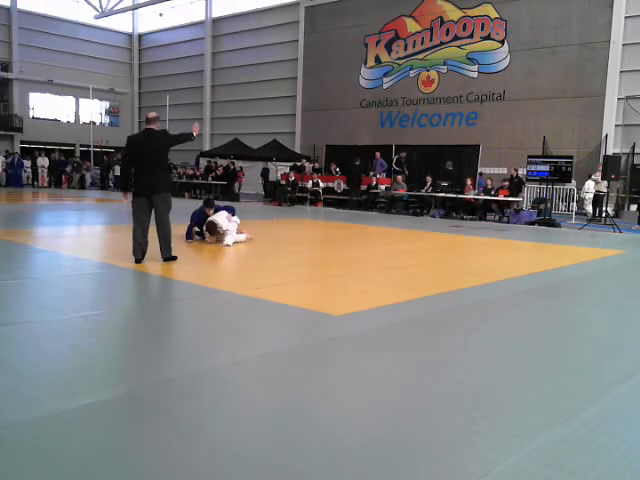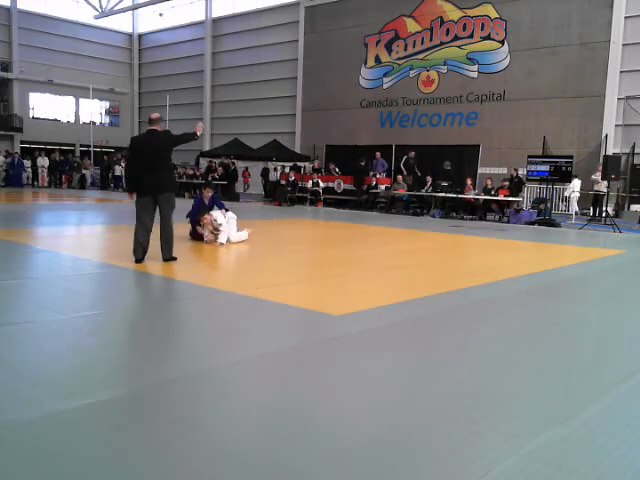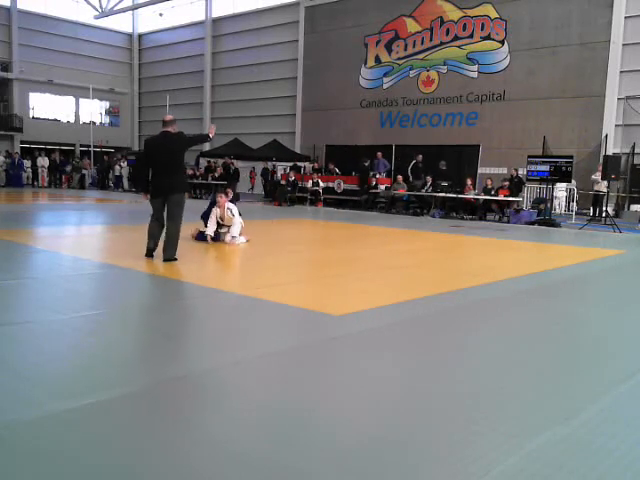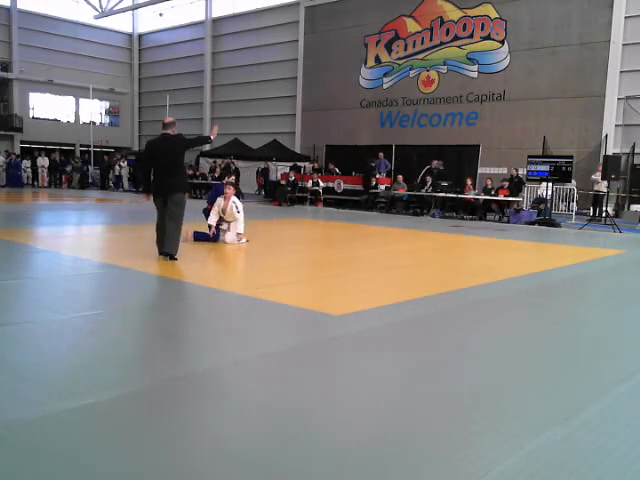
dt=0.5s
person 1, frame 1
left shoulder: (132, 140)
right shoulder: (163, 137)
left elbow: (125, 165)
right elbow: (179, 138)
left wrist: (125, 187)
right wrist: (193, 134)
left hip: (140, 187)
right hip: (160, 186)
left knee: (140, 222)
right knee: (163, 220)
left ankle: (139, 255)
right ankle: (167, 254)
person 1, frame 2
left shoulder: (136, 141)
right shoulder: (166, 137)
left elbow: (130, 166)
right elbow: (182, 138)
left wrist: (131, 188)
right wrist: (197, 133)
left hip: (145, 187)
right hip: (165, 186)
left knee: (143, 221)
right knee: (166, 221)
left ankle: (139, 255)
right ankle: (167, 254)
person 1, frame 3
left shoulder: (150, 142)
right shoulder: (179, 139)
left elbow: (145, 167)
right elbow: (195, 139)
left wrist: (145, 188)
right wrist: (209, 135)
left hip: (157, 187)
right hip: (176, 187)
left knee: (156, 218)
right knee: (173, 221)
left ankle: (150, 249)
right ankle: (169, 254)
person 1, frame 4
left shoulder: (151, 144)
right shoulder: (179, 141)
left elbow: (146, 169)
right elbow: (196, 141)
left wrist: (147, 189)
right wrist: (211, 136)
left hip: (159, 188)
right hip: (176, 187)
left knee: (161, 218)
right knee: (174, 220)
left ankle: (162, 249)
right ankle: (169, 250)
